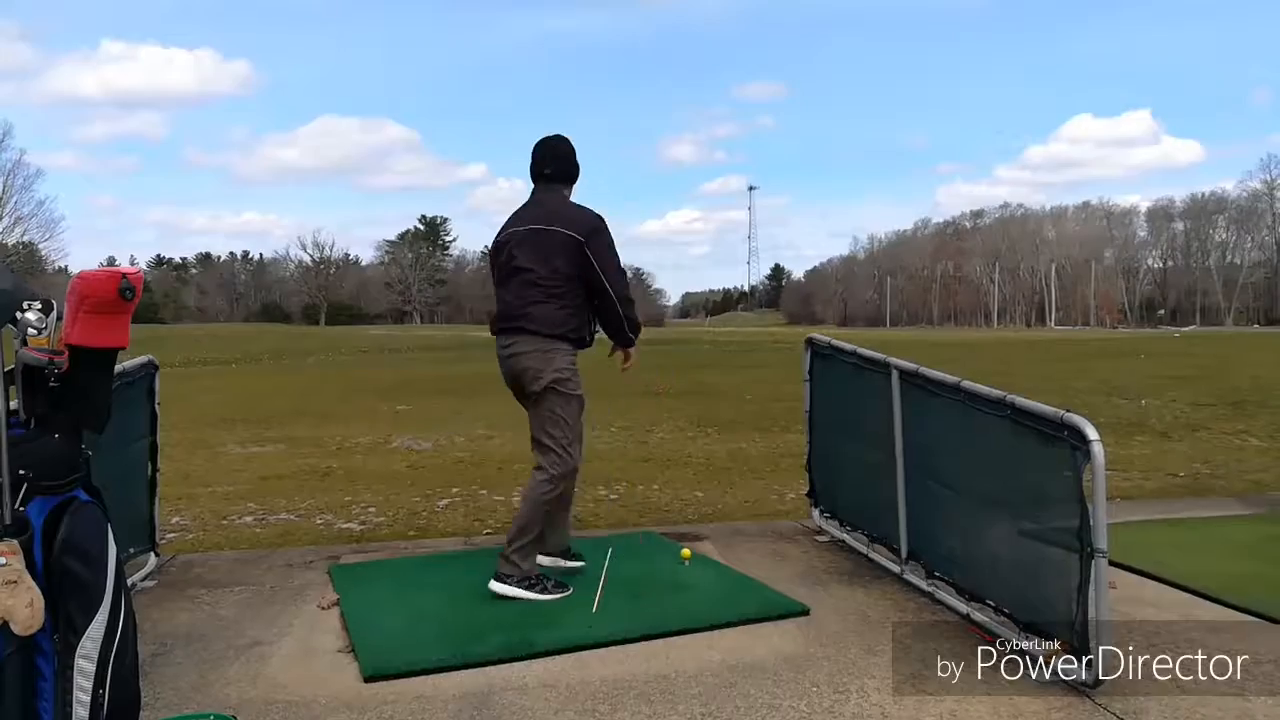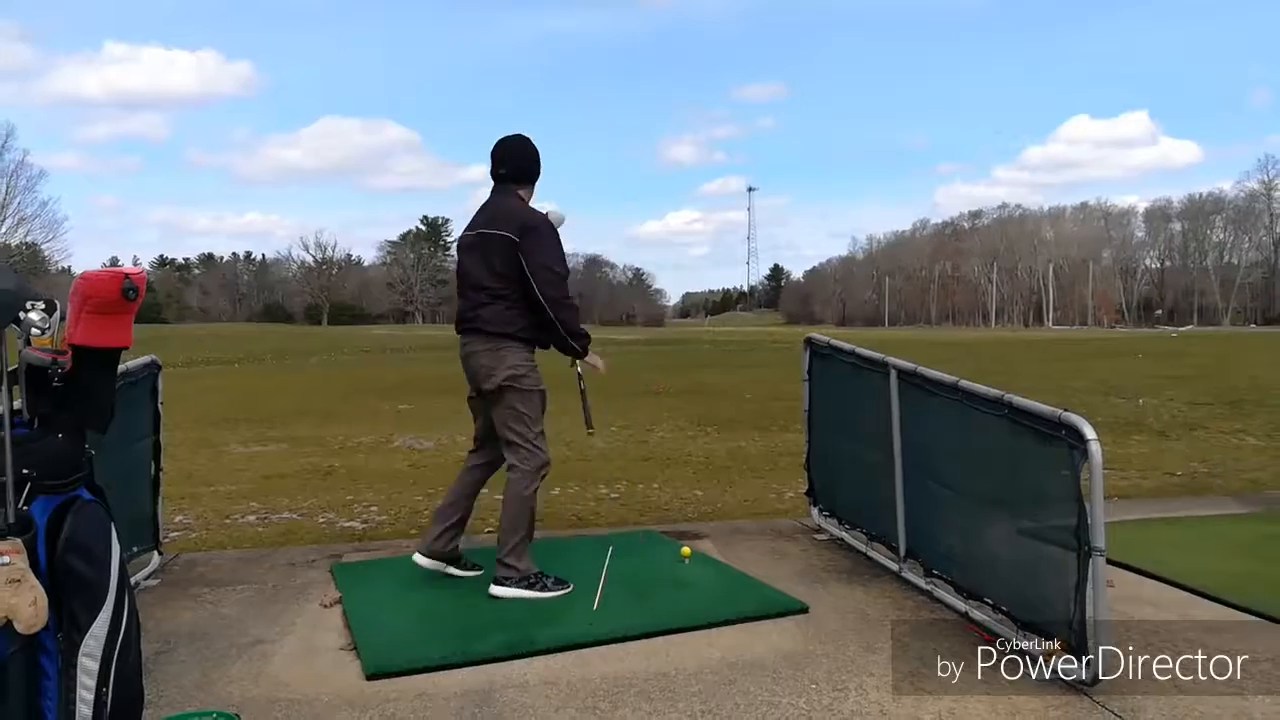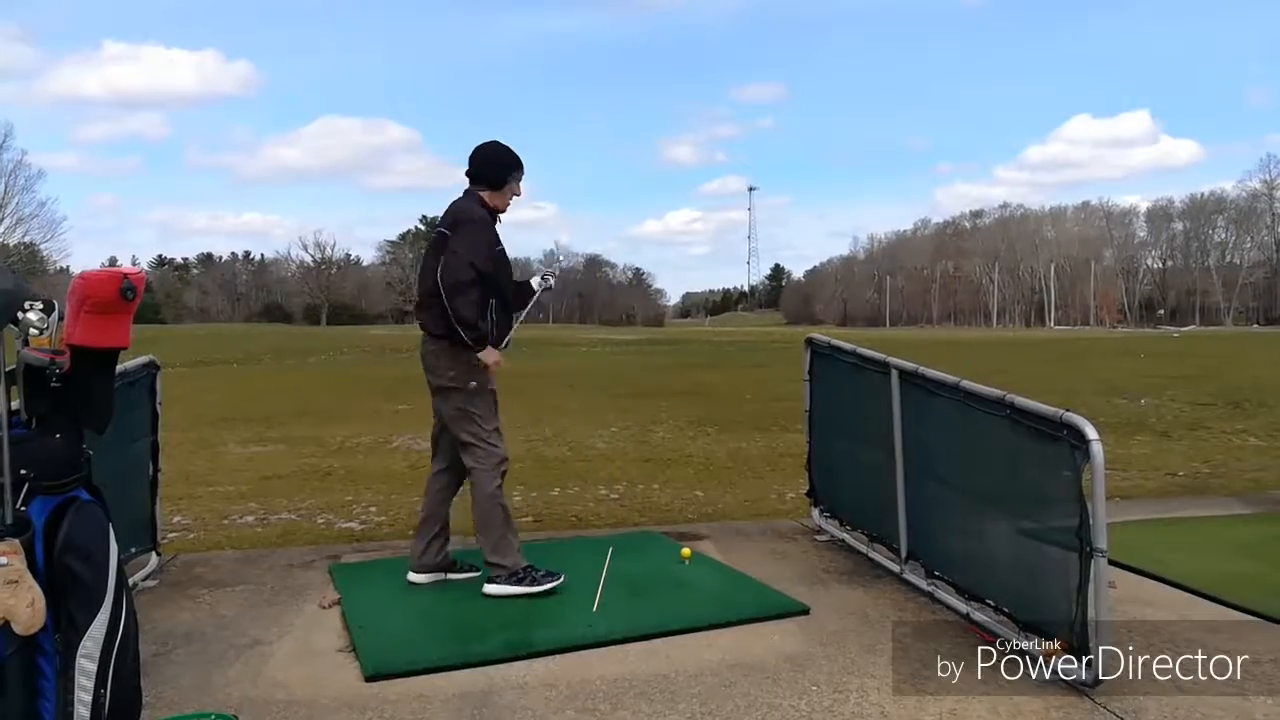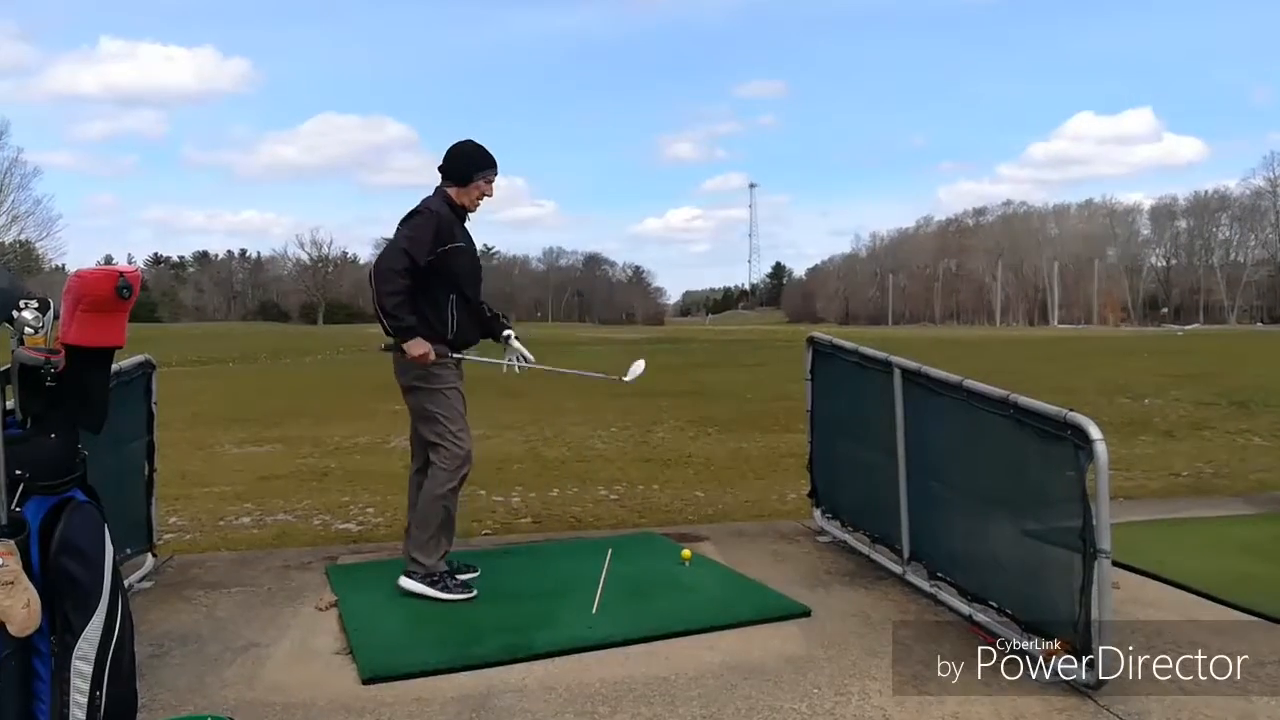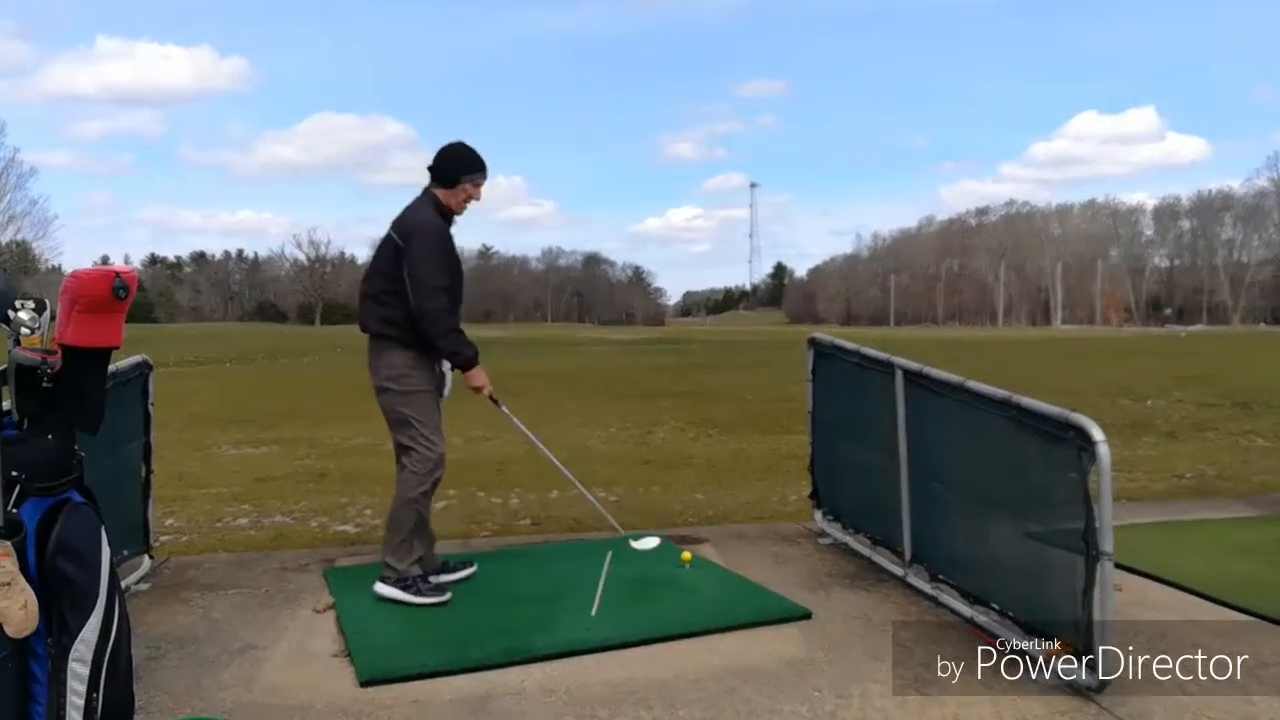
dt=0.3s
person 1, frame 1
left shoulder: (510, 227)
right shoulder: (584, 223)
right elbow: (611, 288)
right wrist: (625, 338)
left hip: (510, 347)
right hip: (549, 351)
left knee: (557, 447)
right knee: (558, 460)
left ankle: (554, 544)
right ankle: (516, 570)
person 1, frame 2
left shoulder: (475, 226)
right shoulder: (531, 223)
right elbow: (551, 293)
right wrist: (580, 347)
left hip: (474, 345)
right hip: (507, 351)
left knee: (488, 450)
right knee: (528, 458)
left ankle: (438, 545)
right ankle: (513, 572)
person 1, frame 3
left shoulder: (468, 221)
right shoulder: (471, 220)
right elbow: (453, 284)
left wrist: (529, 287)
right wrist: (480, 345)
left hip: (451, 356)
right hip: (458, 358)
left knee: (450, 457)
right knee: (487, 455)
left ankle: (428, 560)
right ankle: (504, 567)
person 1, frame 4
left shoulder: (452, 226)
right shoulder: (431, 217)
left elbow: (463, 299)
right elbow: (387, 273)
left wrist: (503, 333)
right wrist: (408, 335)
left hip: (437, 355)
right hip: (425, 355)
left knee: (430, 456)
right knee: (452, 454)
left ankle: (422, 559)
right ankle: (425, 567)
person 1, frame 5
left shoulder: (426, 222)
right shoulder: (425, 226)
right elbow: (431, 304)
left wrist: (445, 359)
right wrist: (467, 361)
left hip: (411, 355)
right hip: (401, 357)
left knee: (419, 459)
right knee: (425, 458)
left ankle: (420, 561)
right ankle: (398, 572)
